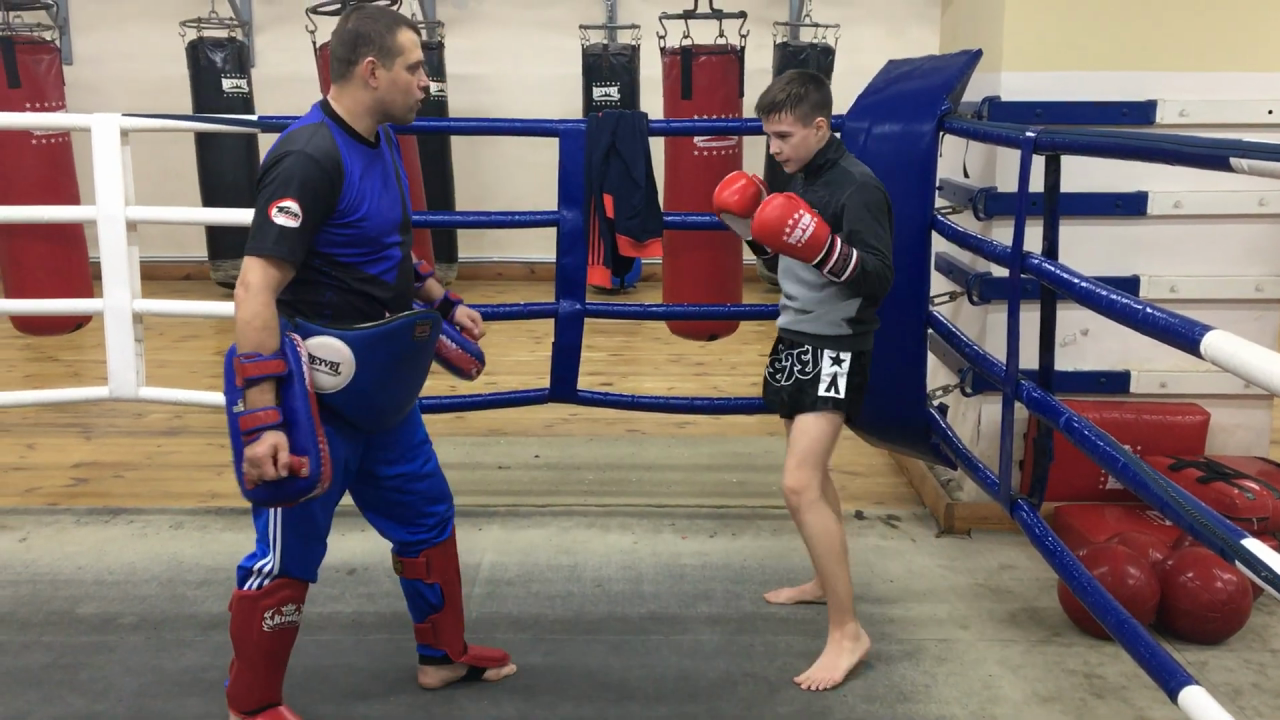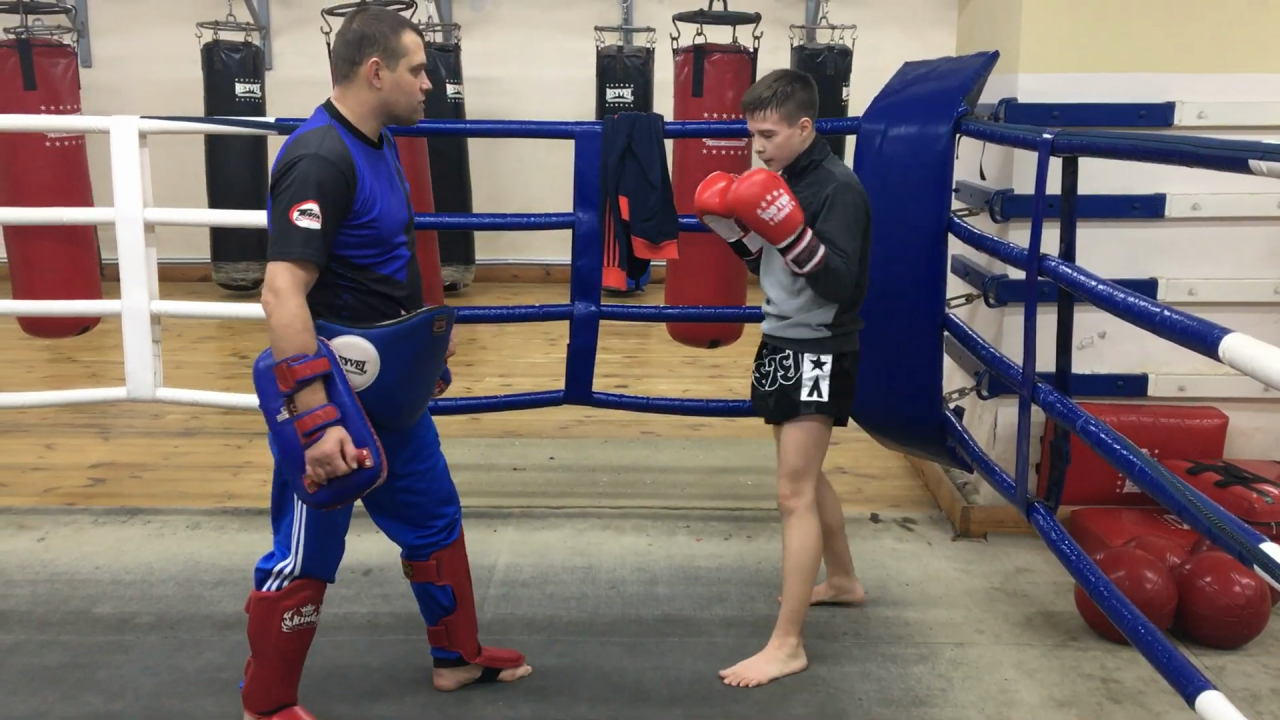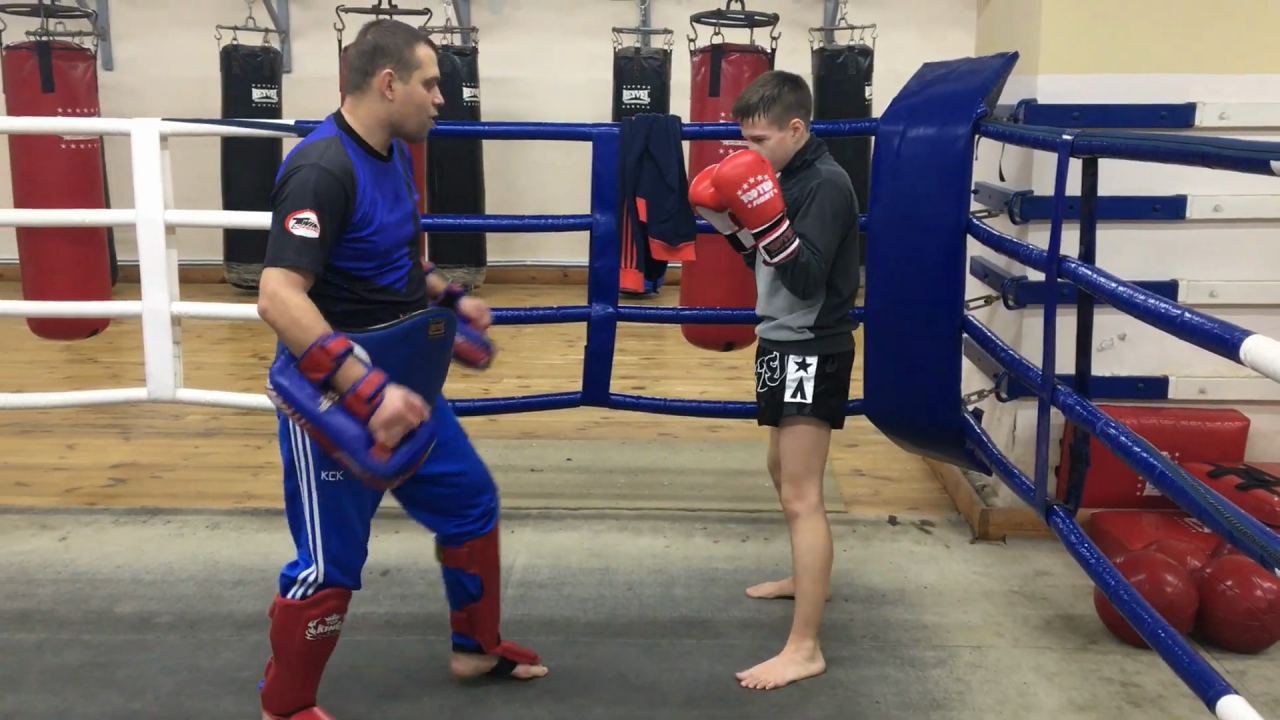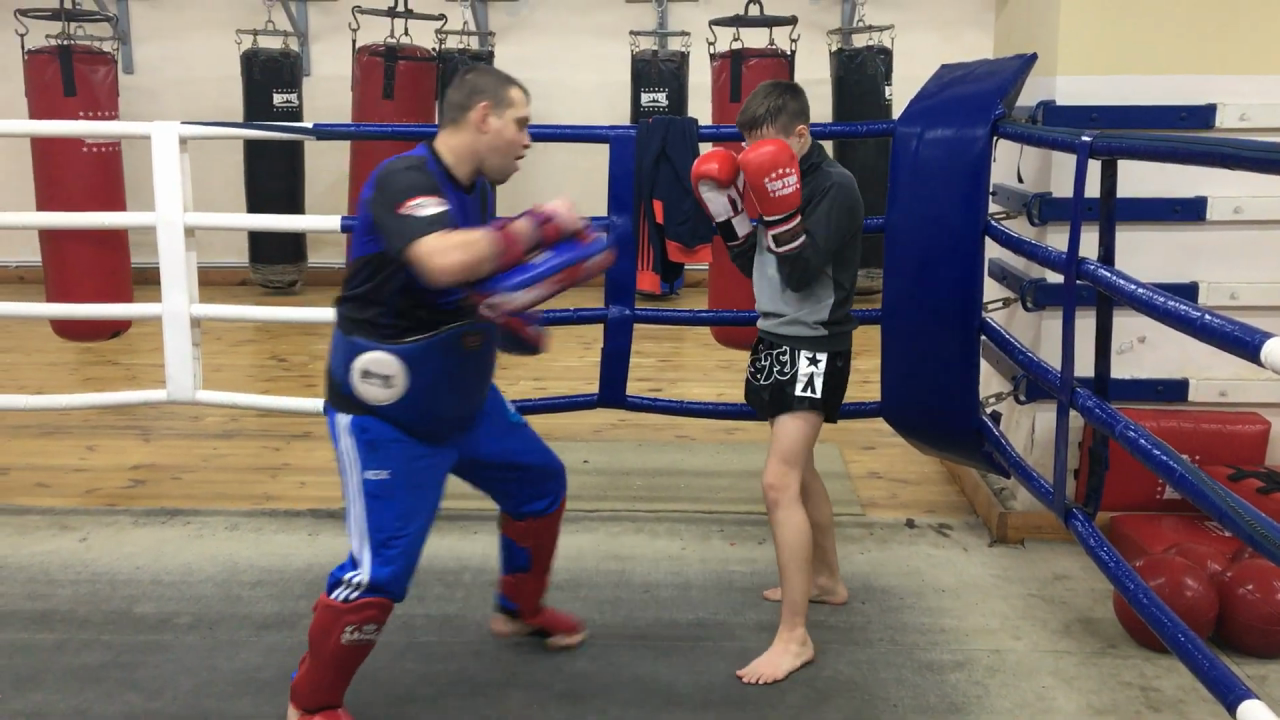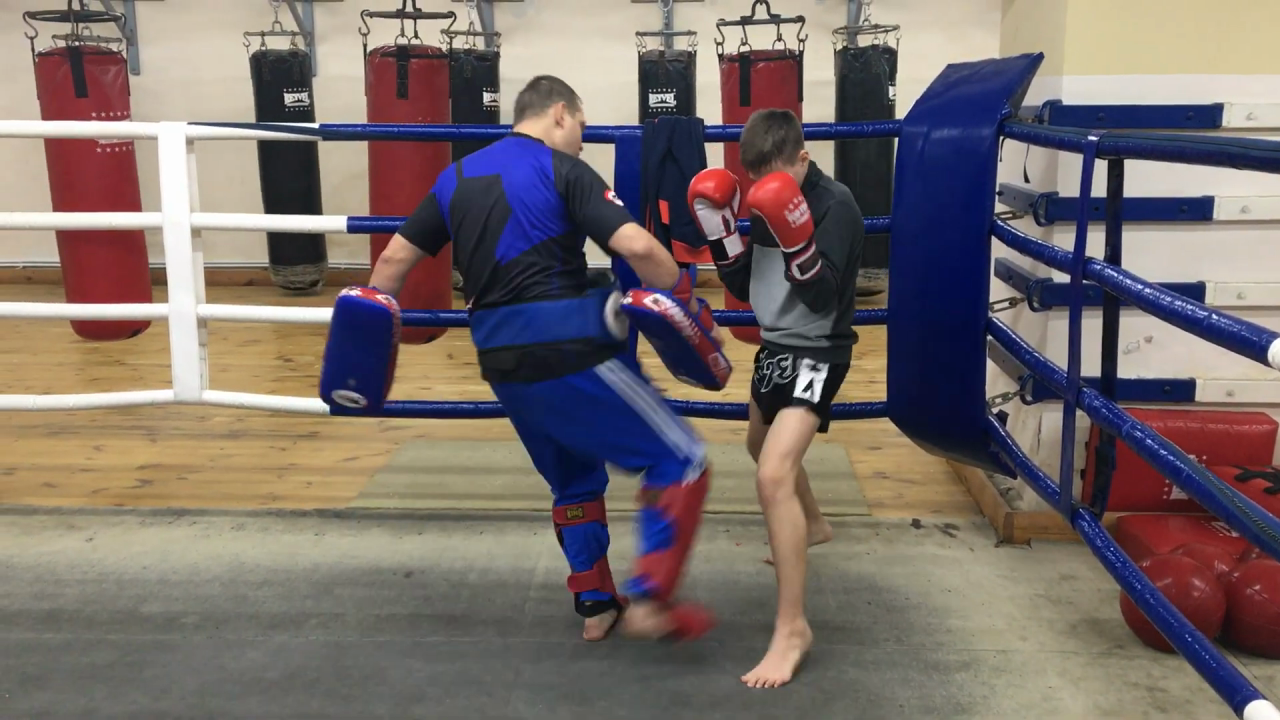
dt=0.4s
person 1, frame 1
left shoulder: (382, 142)
right shoulder: (309, 157)
right elbow: (256, 291)
left wrist: (445, 303)
right wrist: (263, 421)
left hip: (380, 386)
right hip: (318, 393)
left knee: (426, 515)
right knee: (287, 554)
left ankle: (443, 654)
person 1, frame 2
left shoulder: (377, 143)
right shoulder: (320, 159)
right elbow: (283, 295)
left wrist: (419, 331)
right wrist: (316, 419)
left hip: (390, 384)
right hip: (334, 392)
left knee: (434, 519)
right knee: (305, 554)
left ankle: (457, 656)
person 1, frame 3
left shoulder: (391, 154)
right shoulder: (322, 170)
right elbow: (278, 297)
left wrist: (449, 296)
right wrist: (365, 394)
left hip: (401, 384)
right hip: (337, 397)
left knee: (469, 502)
right knee: (329, 565)
left ankle: (477, 647)
person 1, frame 4
left shoulder: (473, 186)
right shoulder: (403, 177)
right elbow: (445, 262)
left wrist: (506, 317)
right wrist: (541, 225)
left hip: (461, 391)
right hip: (386, 406)
left knee: (539, 483)
right knee: (379, 570)
left ankle: (520, 610)
person 1, frame 5
left shoulder: (458, 176)
right shoulder: (563, 169)
left elbow: (395, 261)
right elbow: (638, 248)
right wrist: (694, 314)
left hip: (504, 360)
right hip: (570, 349)
left knee: (576, 481)
right knee: (679, 463)
left ankle: (597, 603)
right ankle: (651, 601)
person 2, frame 1
left shoulder: (857, 185)
right shoulder: (801, 179)
left elbow: (877, 278)
left wrist: (818, 244)
right wrist: (755, 229)
left hip: (835, 351)
right hip: (797, 339)
left knee: (800, 485)
right knee: (807, 472)
left ankle: (846, 632)
right ankle: (828, 580)
person 2, frame 2
left shoulder: (838, 187)
right shoulder: (779, 181)
left elbow: (840, 283)
left wrist: (790, 230)
right wrist: (733, 230)
left hip: (819, 353)
right hip: (782, 344)
left knee: (793, 494)
right knee: (806, 475)
left ankle: (787, 644)
right ankle: (841, 579)
person 2, frame 3
left shoulder: (826, 184)
right shoulder: (788, 179)
left elbow: (806, 278)
left wrist: (766, 214)
right wrist: (732, 225)
left hip: (812, 355)
right hip: (785, 347)
left knee: (800, 498)
right knee: (782, 470)
left ankle: (804, 648)
right ankle: (809, 575)
person 2, frame 4
left shoulder: (835, 186)
right shoulder: (769, 183)
left elbow: (801, 274)
right elbow: (754, 265)
left wrist: (780, 204)
right wrist: (725, 208)
left hip: (812, 349)
right hip: (775, 341)
left knee: (777, 484)
right knee: (798, 470)
left ankle: (793, 635)
right ankle: (826, 577)
person 2, frame 5
left shoulder: (835, 203)
right shoulder: (765, 205)
left elbow: (820, 294)
right elbow: (743, 287)
left wrist: (793, 232)
right wrist: (716, 224)
left hip: (814, 355)
right hip: (776, 348)
left knee: (773, 477)
right knee: (762, 448)
left ankle: (791, 628)
right ankle: (813, 525)
